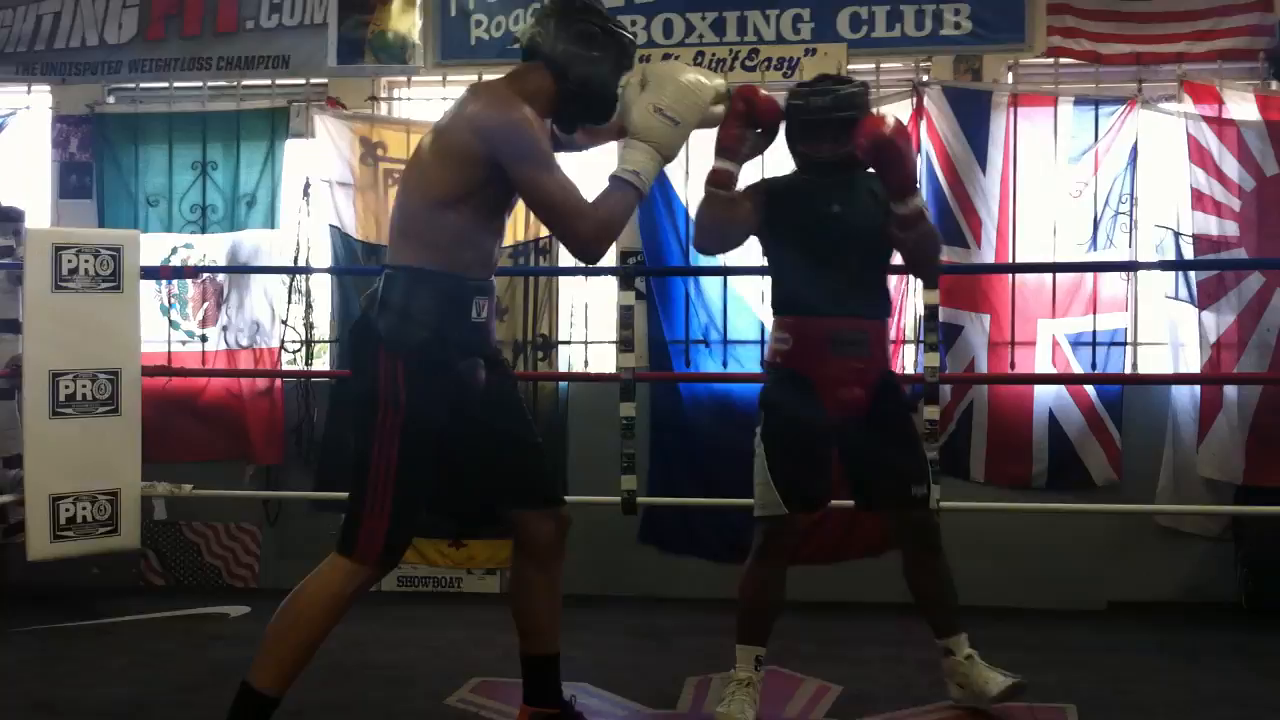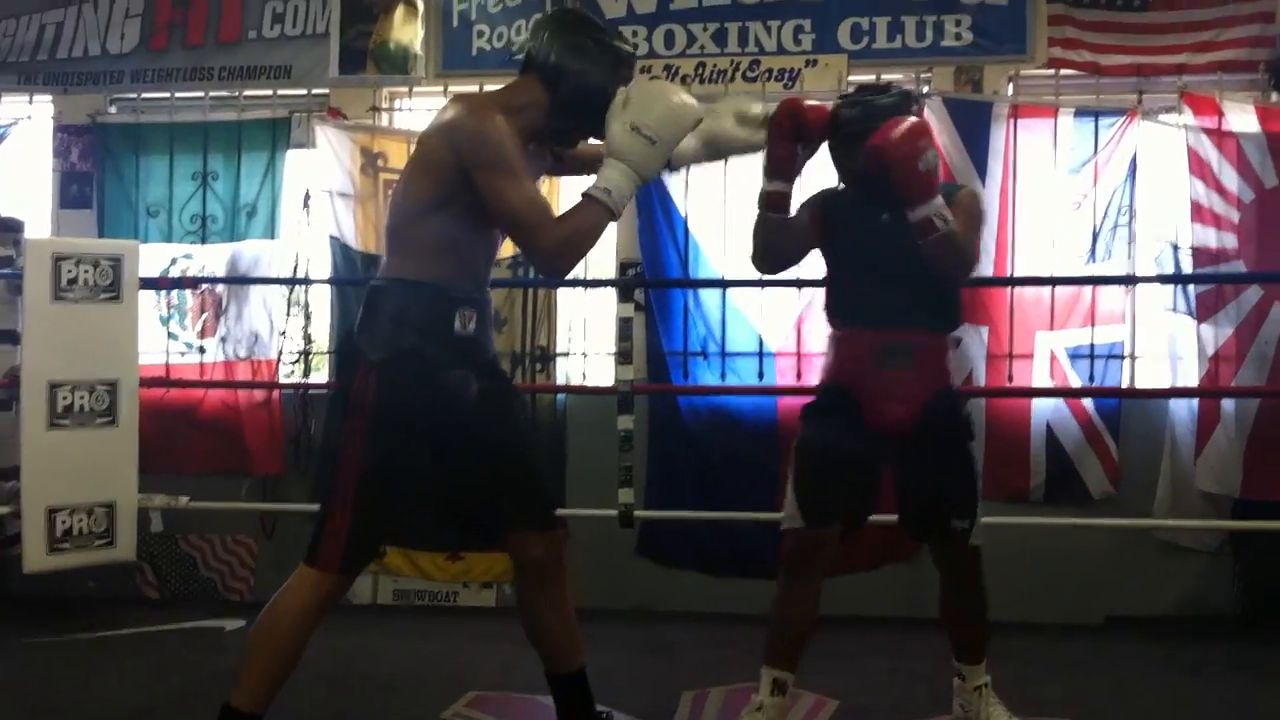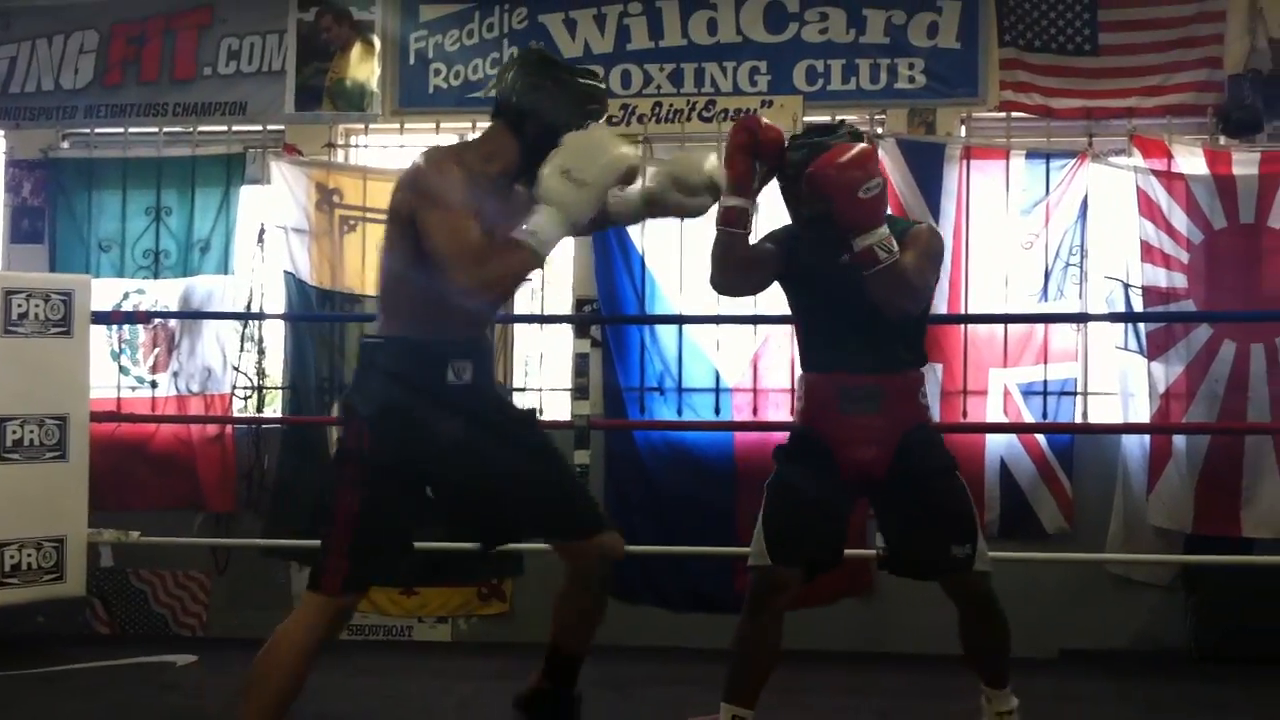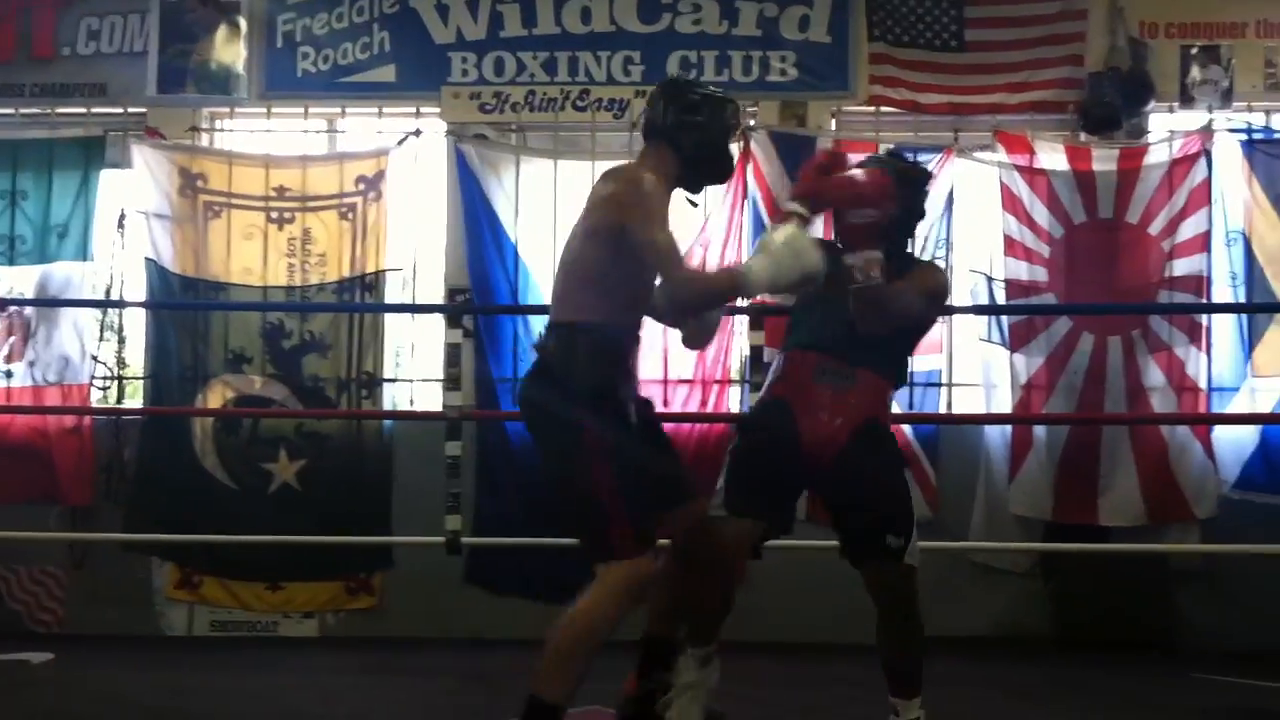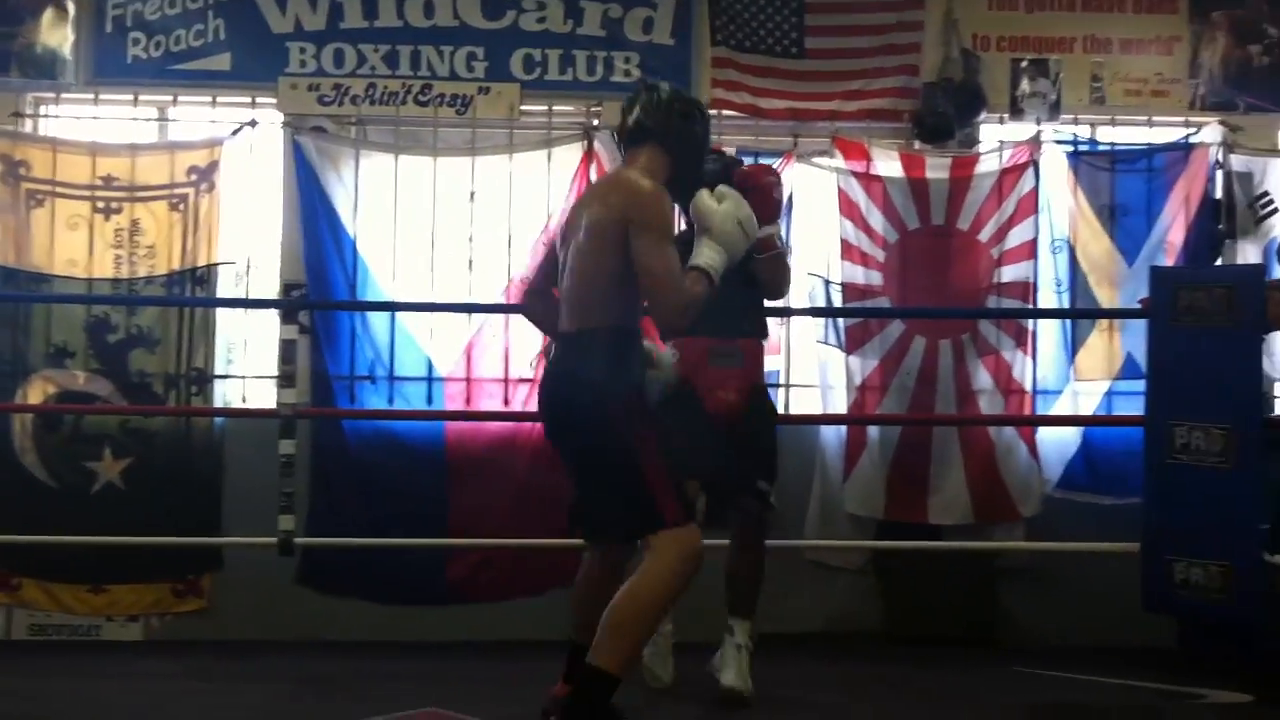
dt=0.7s
person 1, frame 1
left shoulder: (504, 113)
right shoulder: (501, 116)
left elbow: (574, 131)
right elbow: (588, 240)
left wrist: (659, 117)
right wrist: (650, 150)
left hip: (459, 342)
right hip: (413, 342)
left knee: (542, 523)
right knee: (366, 554)
person 1, frame 2
left shoulder: (522, 138)
right shoulder: (478, 123)
left elbow: (589, 159)
right elbow: (553, 252)
left wrist: (702, 141)
right wrist: (630, 163)
left hip: (462, 355)
right hip: (400, 353)
left knee: (540, 545)
right knee: (333, 564)
person 1, frame 3
left shoulder: (524, 183)
right shoulder: (439, 174)
left elbow: (611, 201)
right elbow: (470, 285)
left wrist: (677, 185)
right wrist: (557, 219)
left hip: (470, 397)
right hip: (396, 395)
left knee: (598, 550)
right knee: (333, 599)
person 1, frame 4
left shoulder: (630, 188)
right shoulder: (635, 187)
right elbow: (677, 289)
left wrist: (696, 309)
right wrist: (762, 270)
left hip: (599, 383)
right hip: (571, 392)
left knee: (690, 523)
right knee: (630, 569)
person 1, frame 5
left shoulder: (594, 196)
right shoulder: (644, 197)
left elbow: (535, 295)
right elbow: (673, 308)
right wrist: (713, 247)
left hip: (571, 382)
right hip: (599, 388)
left knee: (614, 539)
right knee: (674, 547)
person 2, frame 1
left shoulder: (887, 194)
right shoulder: (773, 196)
left elbow: (931, 270)
right elbow: (708, 240)
left wrist: (902, 191)
right wrist: (729, 156)
left hip: (872, 381)
right hip: (798, 381)
left knee: (917, 523)
right knee: (779, 529)
left ankle: (961, 663)
person 2, frame 2
left shoulder: (956, 198)
right shoulder: (832, 205)
left elbow: (957, 269)
right elbow: (768, 259)
left wrist: (922, 191)
right wrist: (779, 173)
left hip: (928, 398)
right hip: (846, 395)
left knee: (958, 549)
right knee: (807, 544)
person 2, frame 3
left shoulder: (915, 238)
right shoulder: (790, 244)
left elbow: (904, 300)
right elbow: (729, 279)
left wrist: (864, 220)
right wrist: (739, 194)
left hip: (904, 439)
right hip: (820, 441)
left knee: (969, 582)
right knee: (769, 586)
person 2, frame 4
left shoulder: (925, 280)
right shoulder: (823, 258)
left elbow: (874, 320)
left wrist: (863, 249)
left hip: (860, 433)
right hip: (784, 415)
left knee: (895, 582)
right knee: (721, 543)
right ankle: (695, 672)
person 2, frame 5
left shoulder: (756, 246)
right shoulder: (672, 248)
left elbow: (777, 287)
left wrist: (768, 223)
left hip: (745, 398)
right hip: (685, 393)
left knee: (750, 519)
left ankle: (735, 645)
right ankle: (660, 628)
